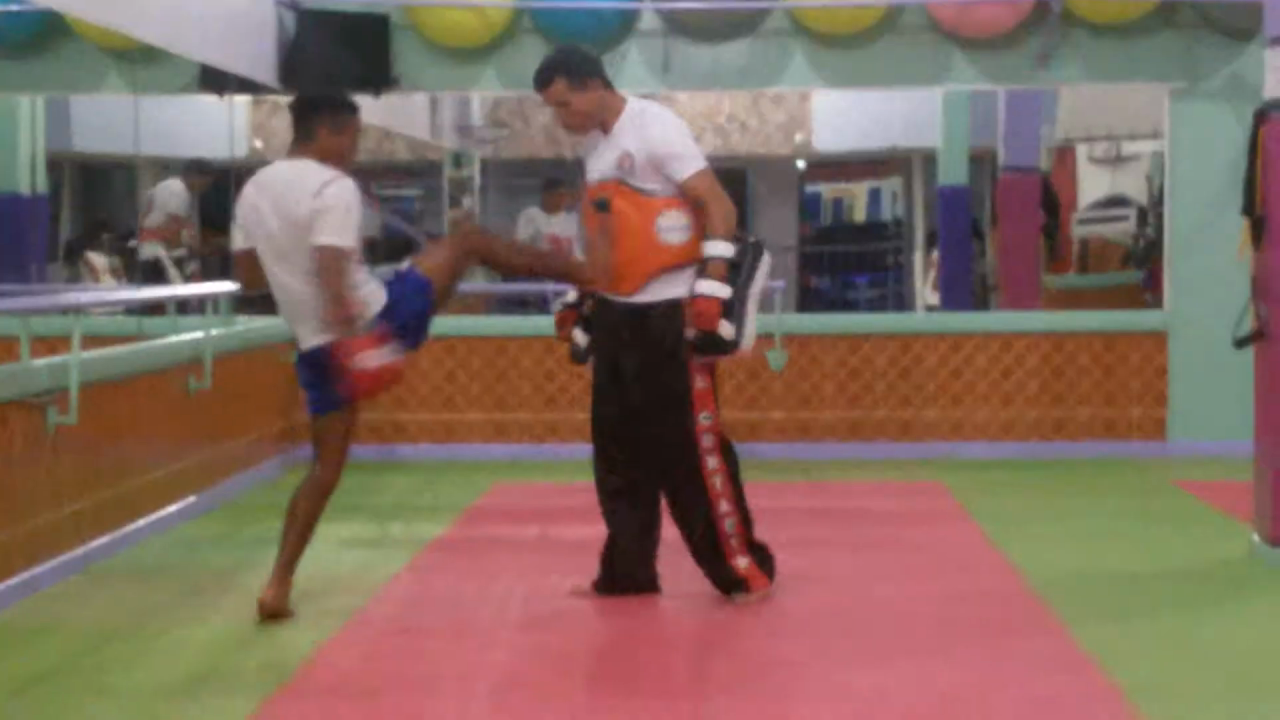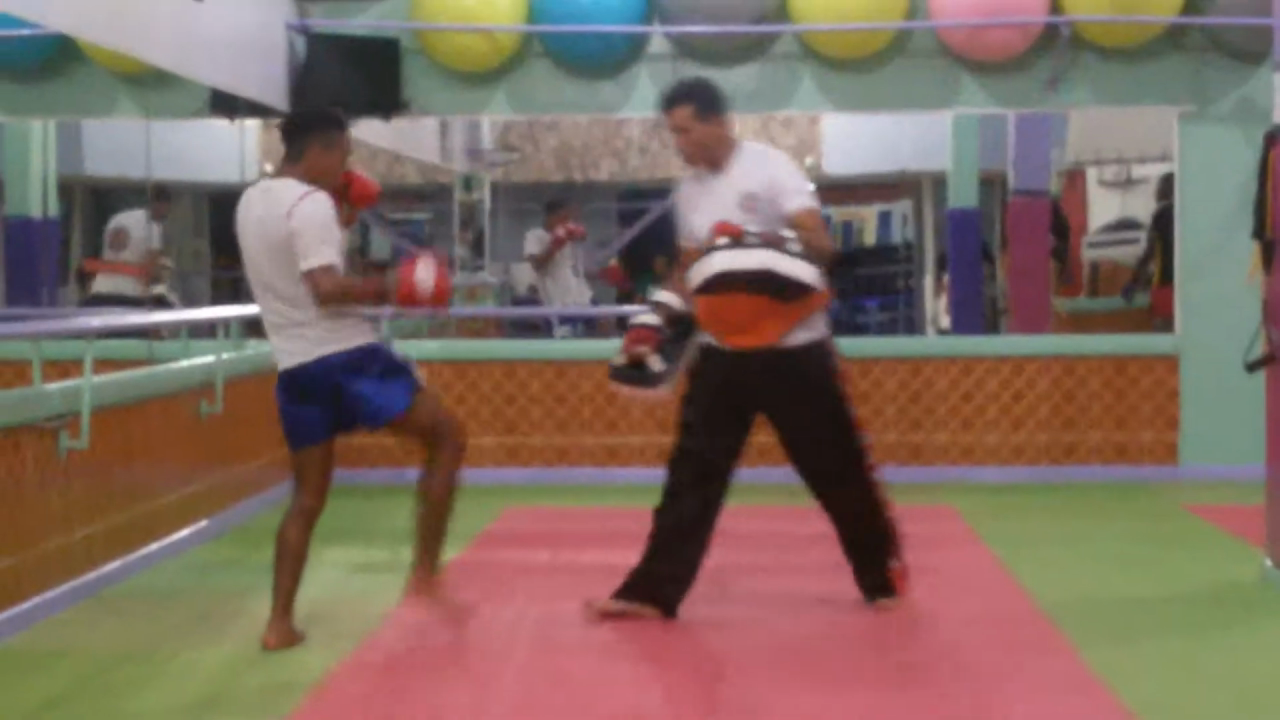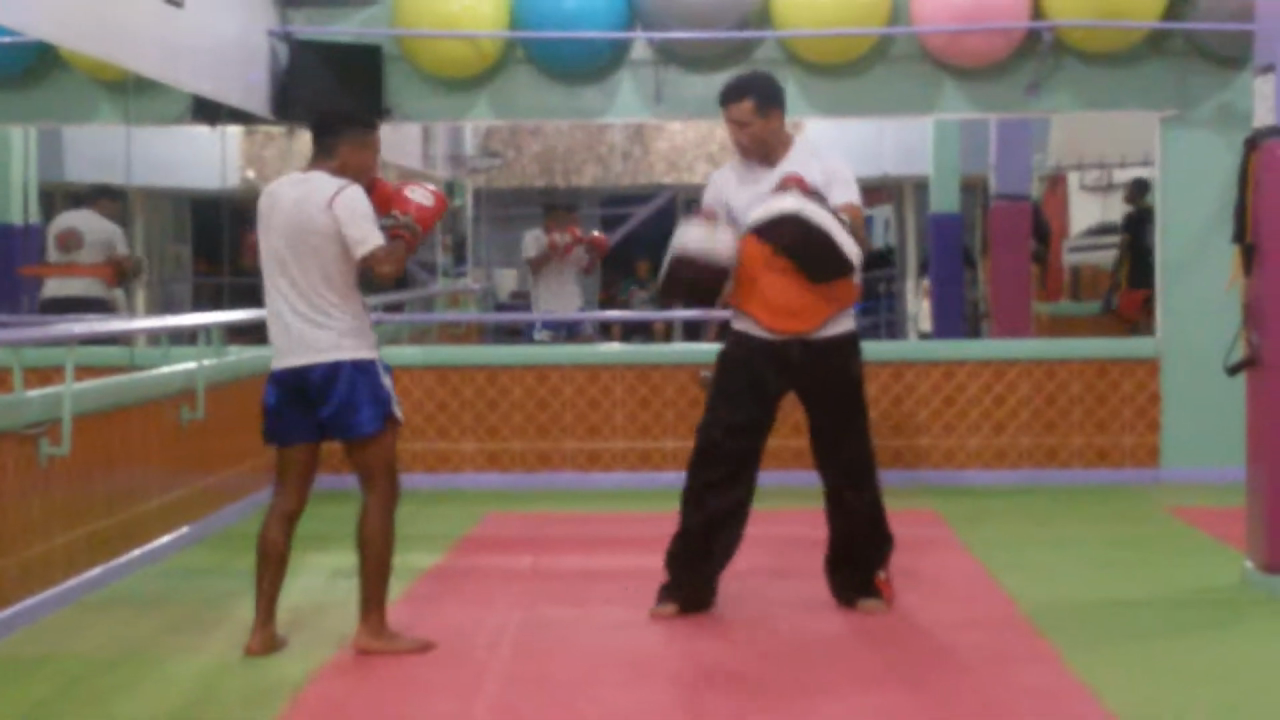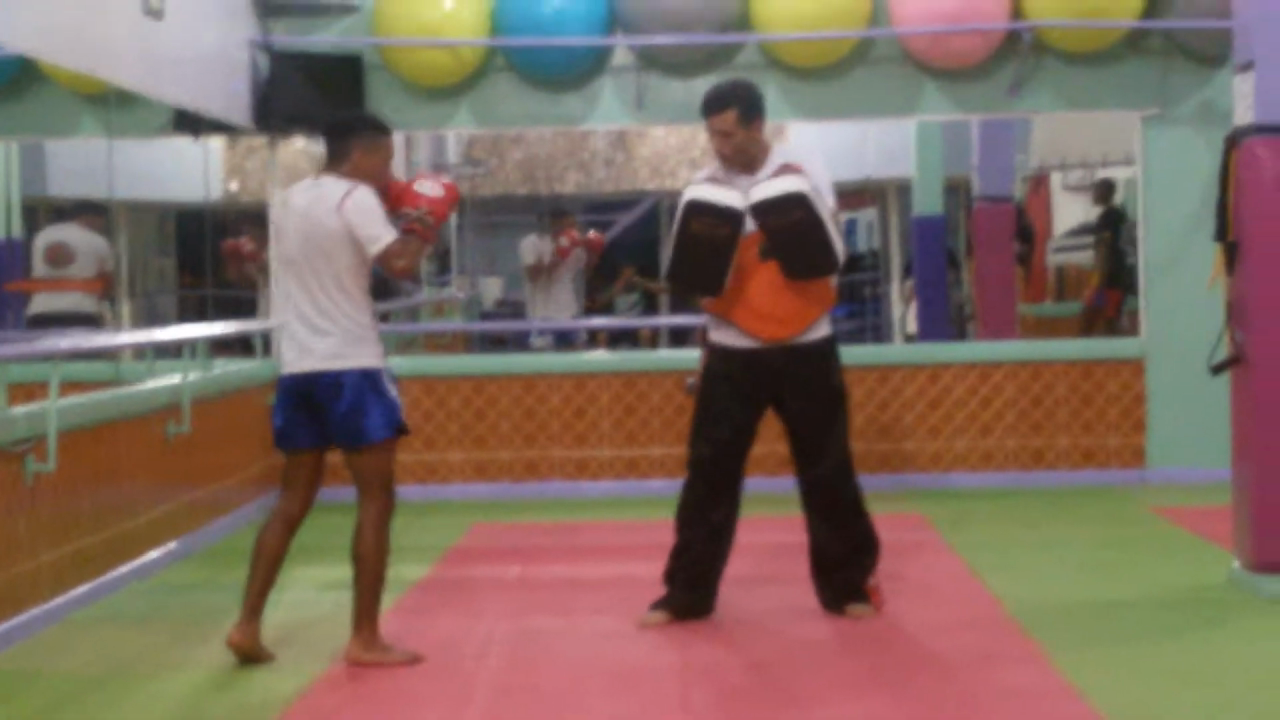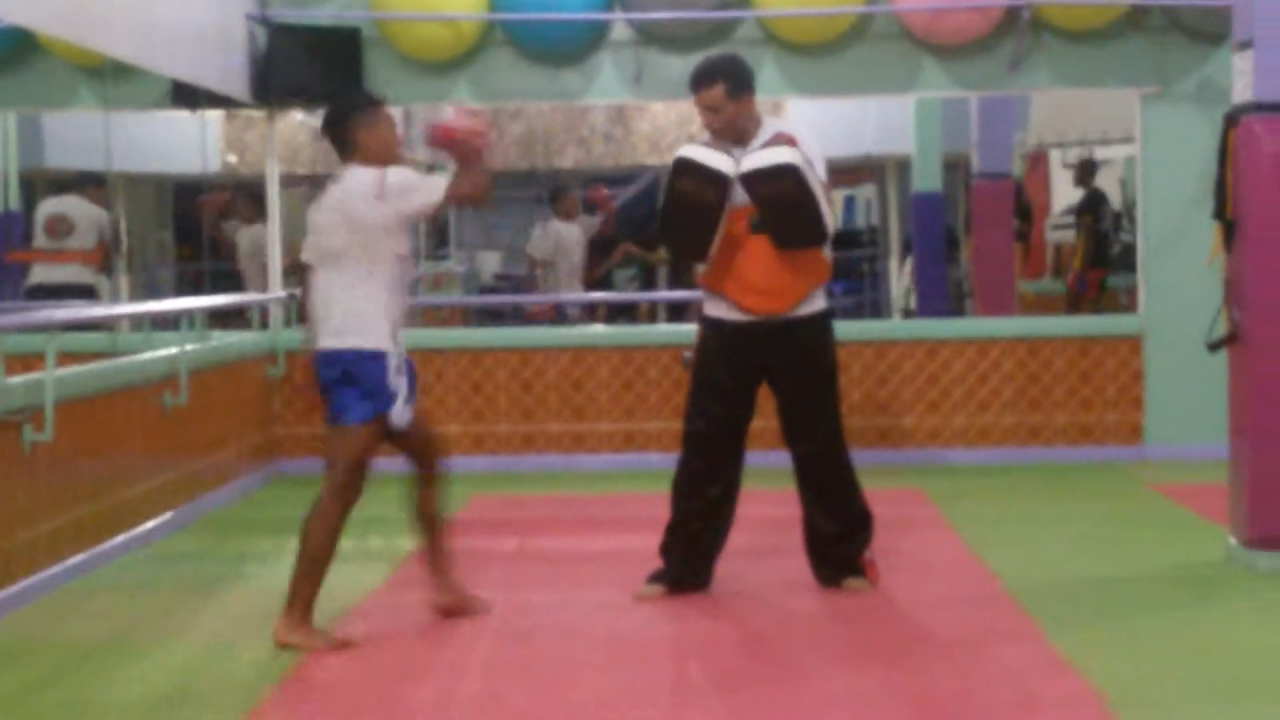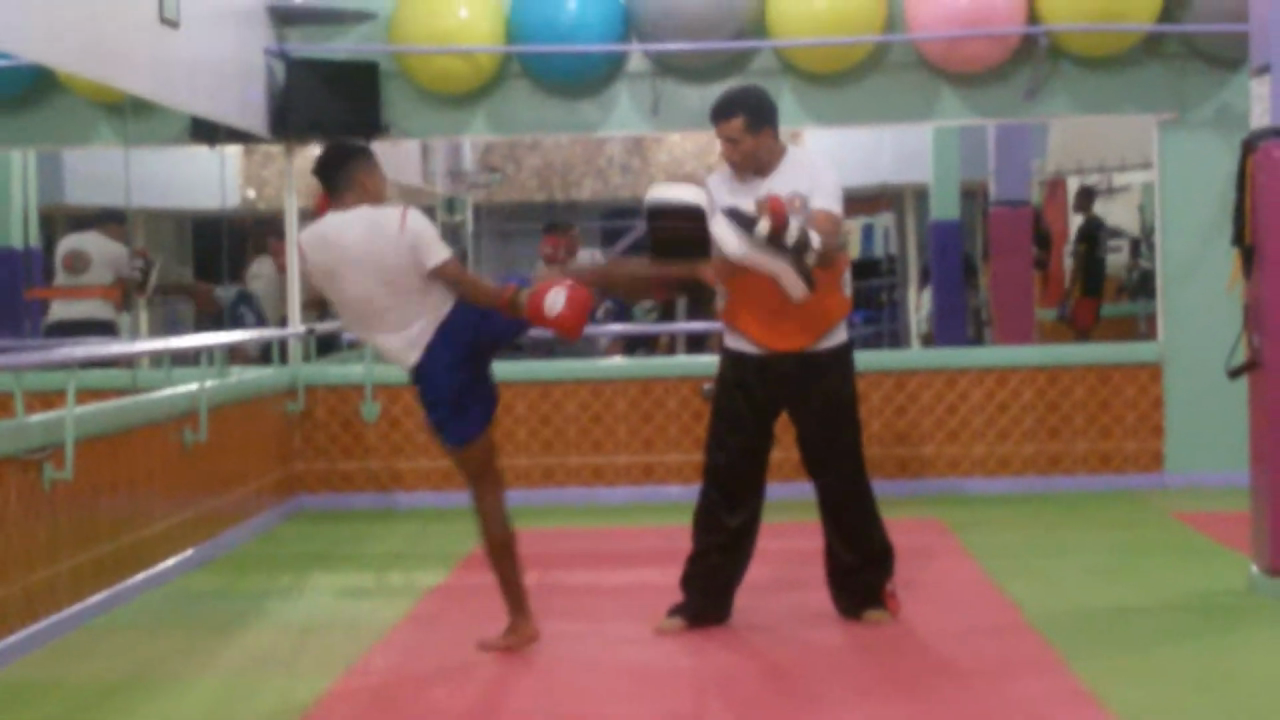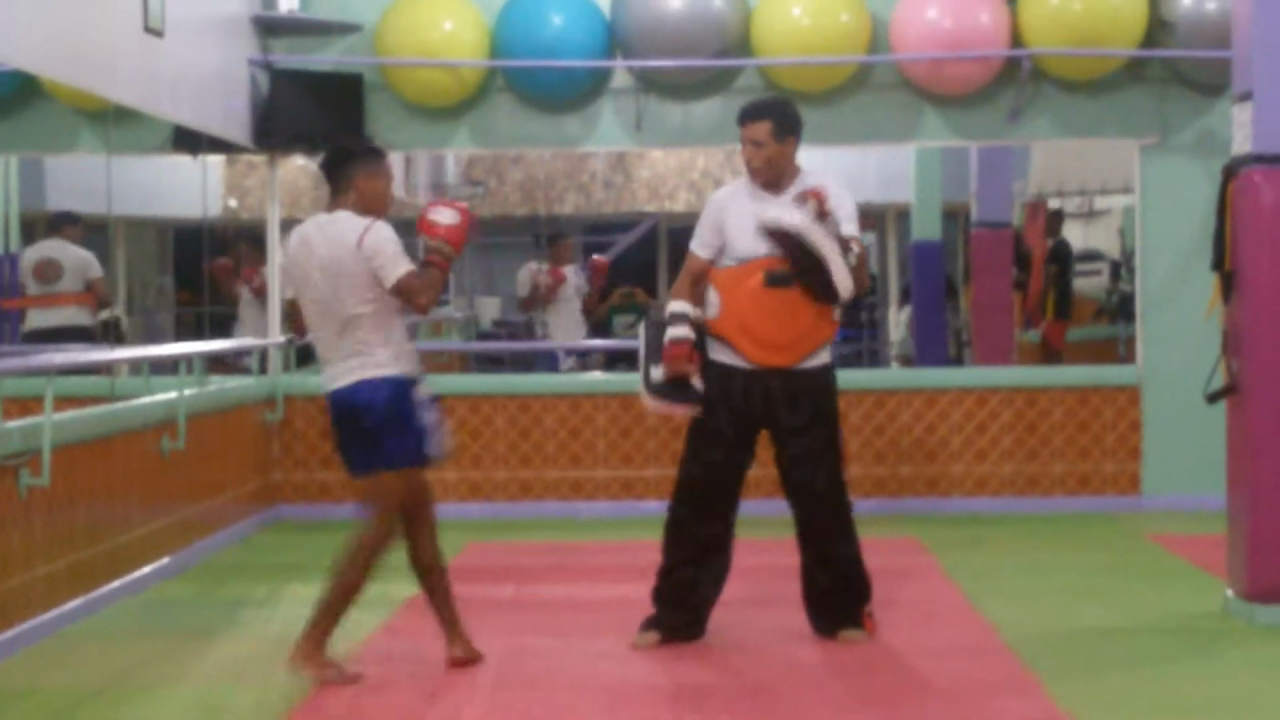
dt=0.3s
person 1, frame 1
left shoulder: (655, 127)
right shoulder: (591, 143)
left elbow: (718, 203)
left wrist: (713, 286)
right wrist: (579, 299)
left hip: (669, 310)
right hip: (617, 312)
left knee: (690, 434)
right knee: (616, 440)
left ankle: (741, 566)
right ankle: (627, 571)
person 1, frame 2
left shoulder: (769, 169)
right shoulder: (688, 190)
left elbow: (818, 241)
left wrist: (763, 246)
right wrist: (654, 317)
left hip: (793, 350)
right hip: (721, 356)
left knee: (836, 468)
right knee: (691, 474)
left ankle: (882, 572)
right ankle: (650, 592)
person 1, frame 3
left shoulder: (825, 167)
right shoulder: (724, 182)
left elbow: (858, 243)
left hip: (826, 342)
right hip: (753, 342)
left knee: (847, 467)
right knee: (717, 458)
left ankle: (862, 579)
right ankle: (688, 585)
person 1, frame 4
left shoulder: (802, 172)
right shoulder: (706, 186)
left elbow: (833, 255)
left wrist: (801, 204)
left hip: (805, 347)
right hip: (733, 351)
left knee: (827, 470)
right knee: (710, 472)
left ankle: (848, 584)
right ankle: (687, 592)
person 1, frame 5
left shoulder: (793, 144)
left elbow: (822, 226)
right wrist: (703, 191)
left hip: (799, 322)
right hip: (727, 325)
left knee: (818, 446)
right knee: (707, 447)
left ankle: (842, 558)
right ankle: (684, 565)
person 1, frame 6
left shoulder: (814, 175)
right shoulder: (720, 187)
left elbow: (828, 247)
right elbow: (695, 262)
left wrist: (780, 226)
left hip: (819, 353)
right hip: (748, 356)
left knee: (840, 476)
right knee: (729, 479)
left ankle: (864, 588)
right ankle: (706, 597)
person 1, frame 7
left shoulder: (829, 200)
right shoulder: (725, 201)
left elbow: (859, 281)
right elbow: (689, 279)
left wrist: (826, 231)
right wrist: (677, 335)
left hip: (804, 375)
right hip: (731, 372)
left knee: (821, 498)
right knee: (702, 493)
left ankle: (840, 611)
right ankle: (678, 614)
person 2, frame 1
left shoulder: (252, 188)
right shoulder: (334, 186)
left elbow: (248, 275)
right elbow: (330, 266)
right wrist: (349, 337)
left hip: (317, 348)
right hip: (373, 323)
left knee: (325, 467)
right knee: (467, 240)
left ankle: (278, 586)
right ankle: (579, 269)
person 2, frame 2
left shoulder: (250, 201)
right shoulder: (311, 202)
right elbow: (328, 289)
left wrist: (338, 211)
right wrist: (392, 289)
left hip: (295, 366)
right hip: (346, 354)
left knee: (307, 497)
right knee: (448, 437)
left ankle: (281, 622)
right ankle: (425, 575)
person 2, frame 3
left shoulder: (271, 195)
right shoulder: (346, 195)
right elbow: (384, 267)
right wrist: (408, 238)
left hip: (288, 365)
right hip: (345, 361)
left knee: (288, 498)
right knee: (380, 490)
left ankle: (263, 627)
right ankle: (373, 627)
person 2, frame 4
left shoulder: (289, 200)
right shoulder: (355, 197)
right elbow: (401, 264)
left wrist: (399, 227)
right wrist: (421, 230)
left hip: (298, 368)
right hip: (350, 369)
left knee: (293, 502)
right knee: (377, 503)
left ankle: (247, 626)
right ankle: (365, 639)
person 2, frame 5
left shoulder: (329, 202)
right shoulder: (385, 186)
left elbow: (312, 281)
right elbow: (473, 190)
right wrist: (470, 153)
left hip: (347, 350)
right hip: (368, 355)
left knee: (428, 457)
right knee: (344, 482)
left ankle: (445, 586)
right ankle: (295, 619)
person 2, frame 6
left shoulder: (311, 241)
right shoulder: (402, 221)
left elbow: (336, 295)
right elbow: (459, 283)
right wrist: (524, 301)
left hip: (431, 366)
right hip: (461, 327)
left knee: (487, 494)
left ankle: (518, 619)
person 2, frame 7
left shoulder: (297, 241)
right shoulder: (371, 233)
left elbow: (298, 320)
right elbow: (422, 298)
right wrist: (437, 262)
left hip: (343, 395)
right hip: (386, 387)
left knee: (417, 513)
right knee: (381, 524)
left ankle: (455, 638)
right ankle: (314, 644)
